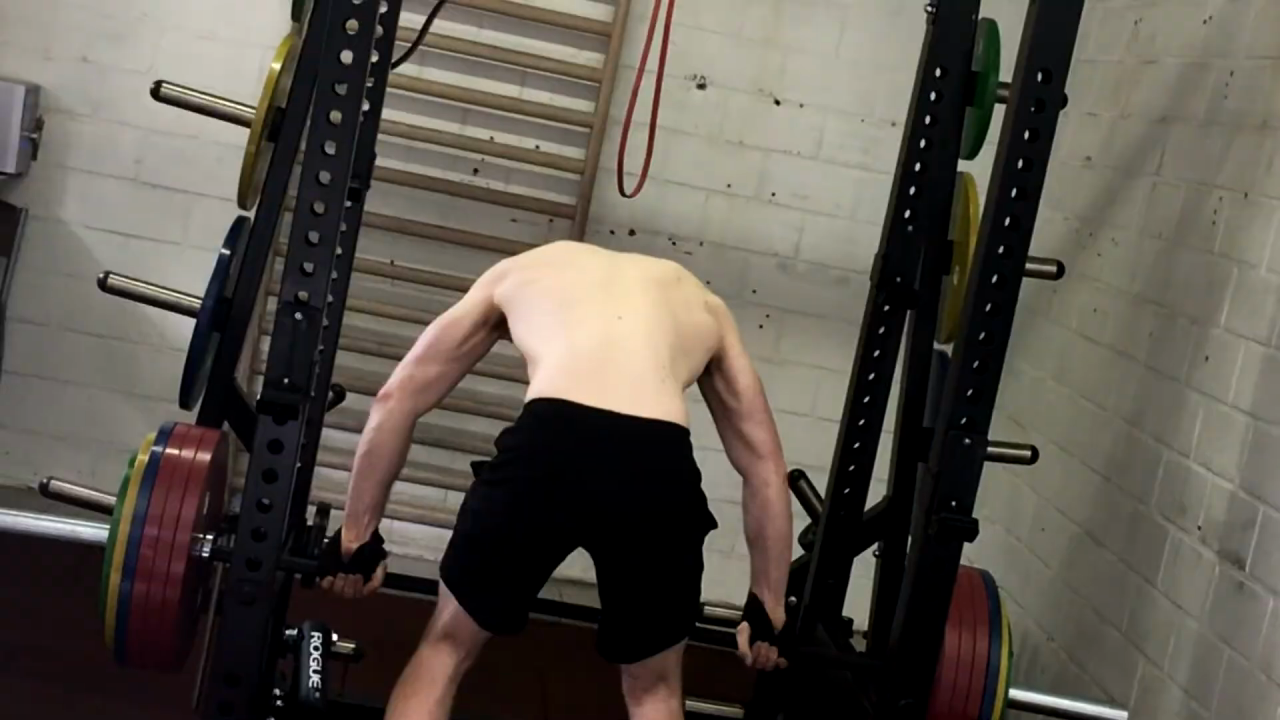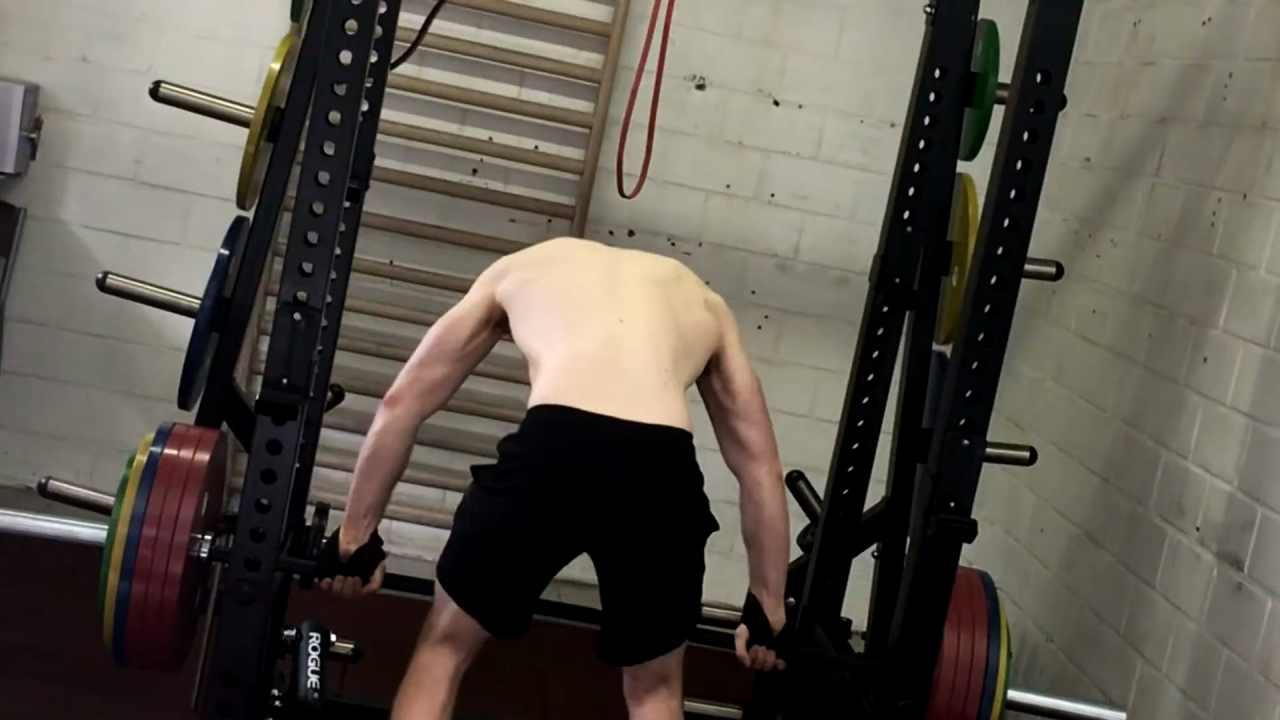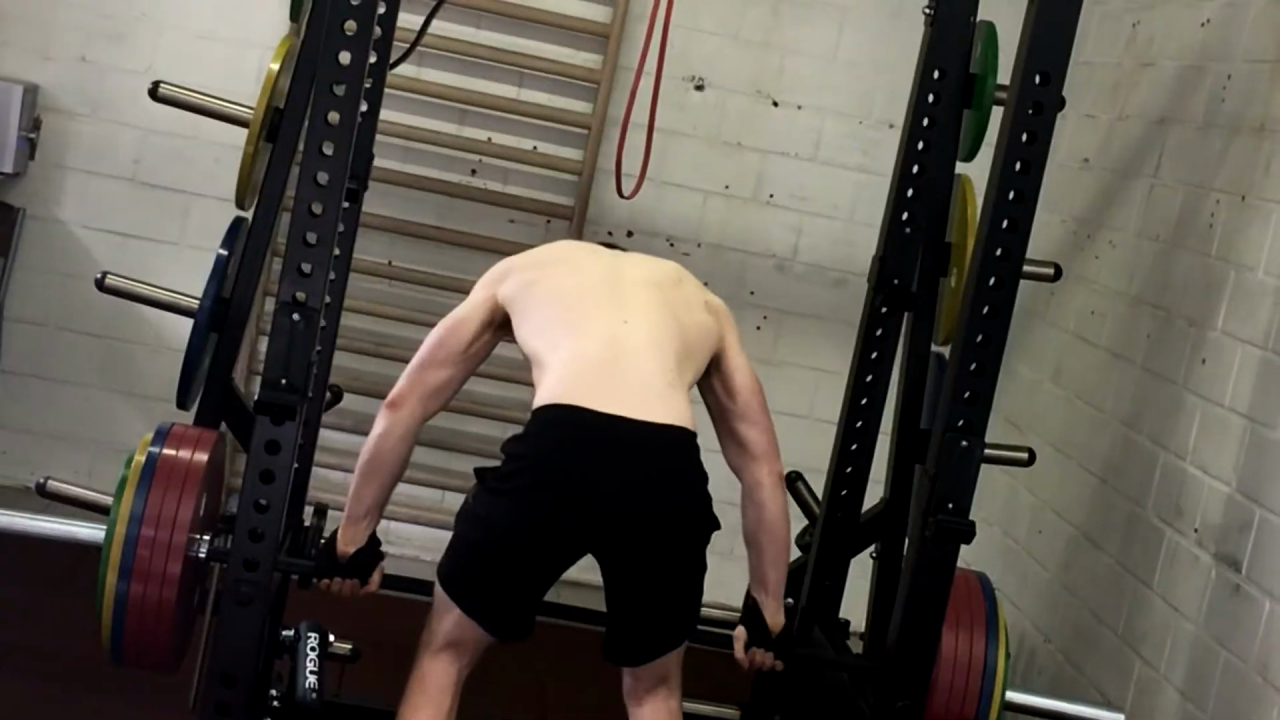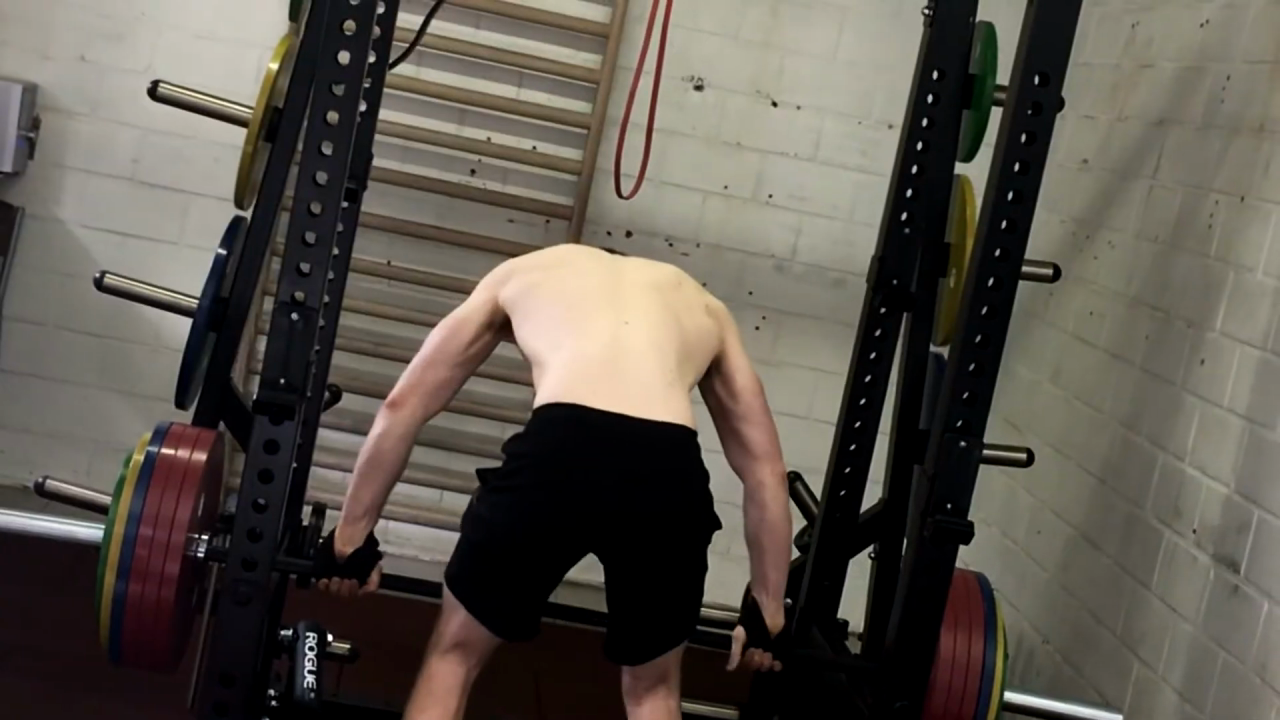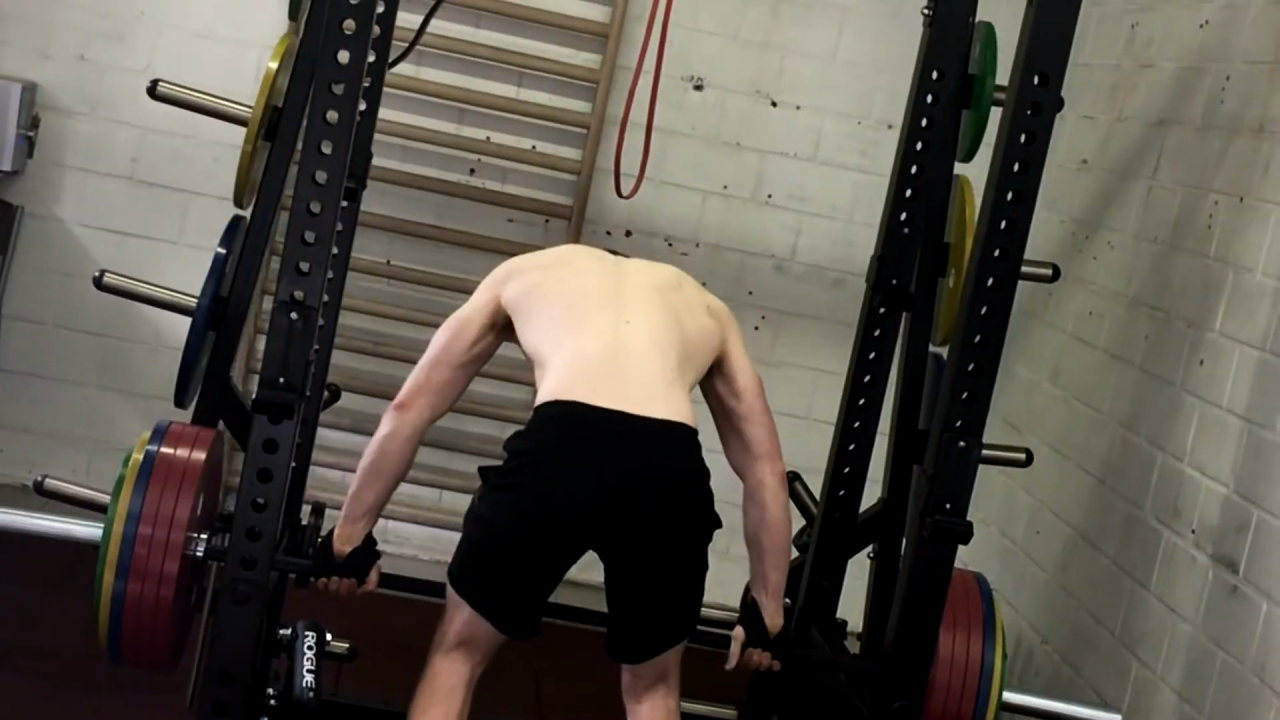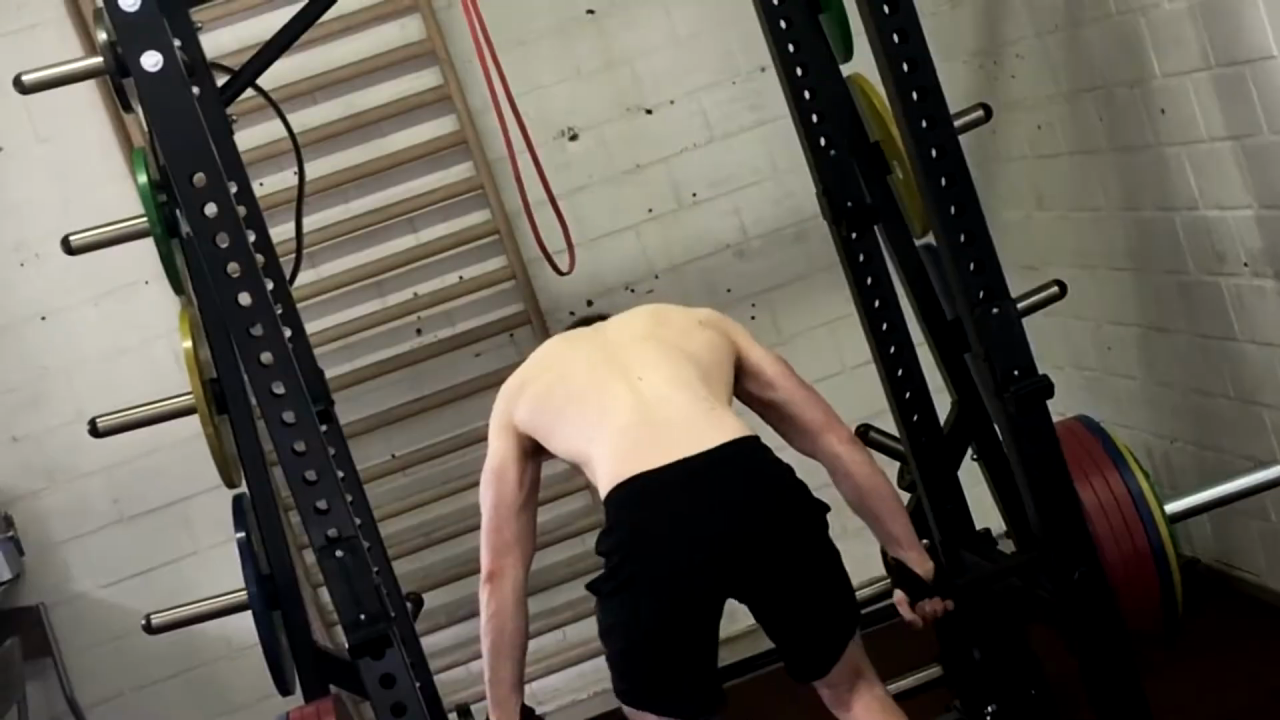
dt=0.1s
person 1, frame 1
left shoulder: (518, 272)
right shoulder: (702, 302)
left elbow: (396, 399)
right elbow: (763, 459)
left wrist: (358, 536)
right wrist: (768, 605)
left hip: (544, 444)
right hip: (647, 471)
left knee: (448, 643)
person 1, frame 2
left shoulder: (526, 265)
right shoulder: (702, 300)
left elbow: (403, 402)
right elbow: (760, 464)
left wrist: (356, 535)
right wrist: (768, 609)
left hip: (551, 452)
right hip: (663, 477)
left knee: (446, 645)
person 1, frame 3
left shoulder: (525, 268)
right shoulder: (703, 303)
left elbow: (405, 404)
right elbow: (761, 465)
left wrist: (354, 537)
right wrist: (768, 611)
left hip: (558, 453)
right hip: (668, 479)
left knee: (446, 651)
person 1, frame 4
left shoulder: (527, 272)
right shoulder: (704, 307)
left elbow: (405, 407)
right elbow: (764, 467)
left wrist: (350, 539)
right wrist: (767, 614)
left hip: (558, 456)
right hip: (670, 480)
left knee: (455, 655)
person 1, frame 5
left shoulder: (526, 272)
right shoulder: (705, 306)
left elbow: (410, 409)
right elbow: (764, 467)
left wrist: (350, 537)
right wrist: (767, 614)
left hip: (558, 454)
right hip: (669, 477)
left knee: (459, 653)
person 1, frame 6
left shoulder: (522, 386)
right shoulder: (700, 322)
left elbow: (501, 571)
right elbow: (835, 442)
right wrist: (915, 562)
left hip: (646, 527)
right hip: (759, 491)
